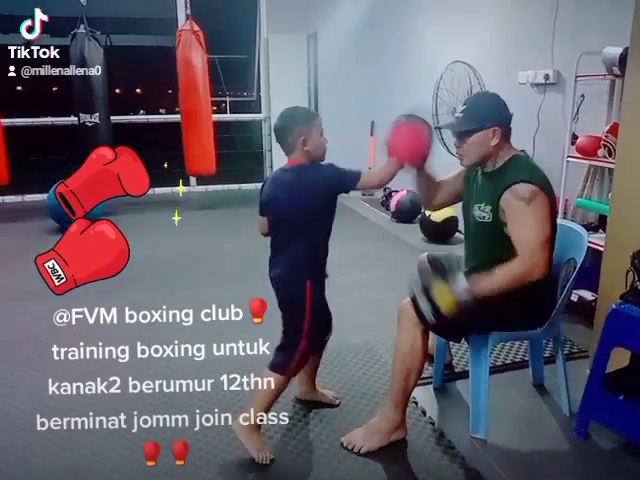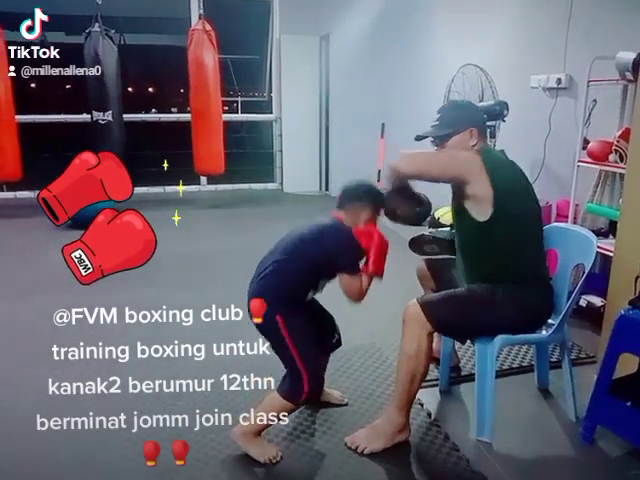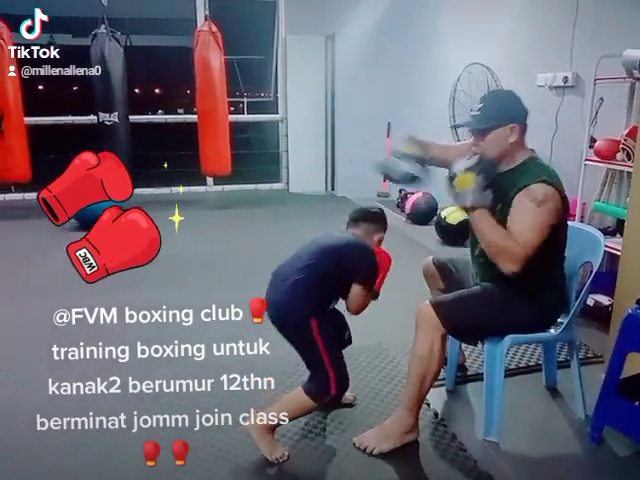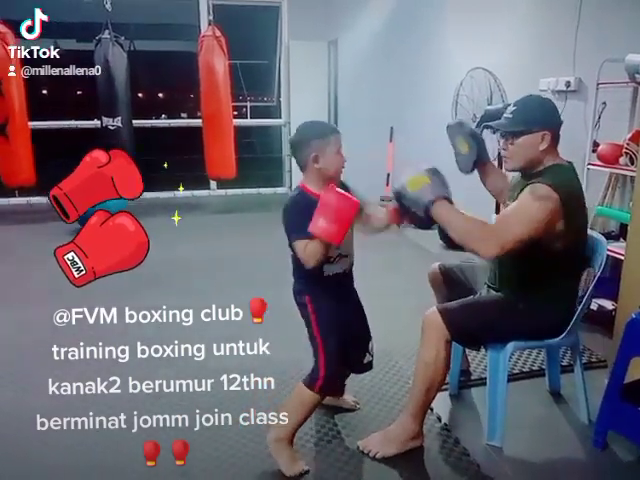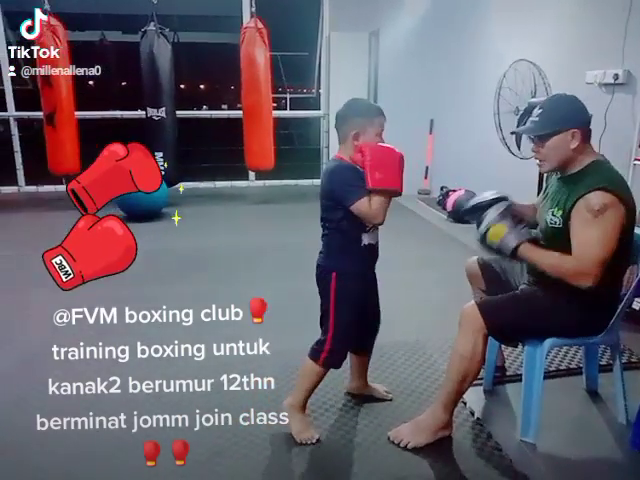
dt=0.7s
person 1, frame 1
left shoulder: (521, 188)
right shoulder: (479, 169)
left elbow: (533, 266)
right elbow: (435, 199)
left wrist: (467, 292)
right wrist: (419, 166)
left hip: (517, 301)
right hip: (489, 283)
left knee: (412, 311)
right knee: (427, 265)
left ankle: (391, 421)
right ankle: (439, 345)
person 1, frame 2
left shoulder: (475, 164)
right shoulder: (498, 166)
left elbow: (407, 164)
left wrist: (397, 187)
right wrist: (451, 238)
left hip: (519, 300)
right hip: (513, 284)
left knee: (417, 313)
left ankle: (395, 423)
person 1, frame 3
left shoulder: (538, 188)
right shoulder: (489, 159)
left elbow: (510, 260)
right elbow: (436, 153)
left wrist: (476, 205)
right wrist: (412, 149)
left hip: (530, 300)
right hip: (491, 277)
left knee: (429, 315)
right knee: (434, 268)
left ankle: (404, 423)
right ankle: (449, 351)
person 1, frame 4
left shoulder: (550, 190)
right shoulder: (537, 172)
left elbow: (490, 243)
right elbow: (508, 195)
left wrist: (436, 203)
right wrist: (479, 158)
left hip: (538, 307)
right hip: (511, 283)
left knee: (436, 321)
right knee: (440, 275)
left ankle: (409, 428)
right ankle: (456, 358)
person 1, frame 5
left shoulder: (598, 196)
right shoulder: (565, 171)
left elbow: (585, 274)
left wrist: (519, 248)
right wrist: (511, 211)
left hip: (580, 303)
right hip: (550, 278)
left knee: (474, 316)
right knee: (478, 271)
left ankle: (439, 418)
right ankle: (491, 356)
person 2, frame 1
left shoulder: (274, 180)
right shoulder: (321, 175)
left elbow: (264, 227)
right elbow: (375, 179)
right wrist: (401, 156)
left hip: (286, 269)
right hip: (301, 275)
left knee: (319, 328)
right knee: (295, 350)
left ankle: (307, 388)
right ankle: (249, 422)
person 2, frame 2
left shoulder: (329, 230)
right shoulder: (344, 239)
right elbow: (355, 293)
left wrist: (360, 259)
right wrist: (372, 264)
left hip: (277, 294)
right hip: (272, 304)
left knee: (328, 333)
right knee: (304, 381)
left ankle: (317, 391)
right ankle: (247, 432)
person 2, frame 3
left shoulder: (330, 240)
right shoulder: (366, 253)
right elbow: (355, 305)
right wrist: (374, 283)
left hip: (279, 296)
right hip: (296, 308)
left knee: (338, 332)
right knee: (330, 383)
left ankle: (329, 396)
right ankle: (263, 425)
person 2, frame 4
left shoulder: (336, 193)
right shoulder: (298, 204)
left elbow: (371, 218)
right elbow: (310, 259)
left wrist: (397, 212)
right wrist: (328, 224)
left hip: (342, 287)
right hip: (316, 294)
left knee: (358, 347)
right knee: (327, 367)
left ankle: (332, 394)
right ankle: (280, 437)
person 2, frame 5
left shoulder: (356, 169)
right shoulder: (340, 173)
left elbow: (374, 209)
right elbow: (375, 214)
left hip: (360, 265)
right hip: (340, 269)
left knee: (366, 327)
right knee: (333, 340)
left ankle: (359, 383)
right ankle: (295, 405)
